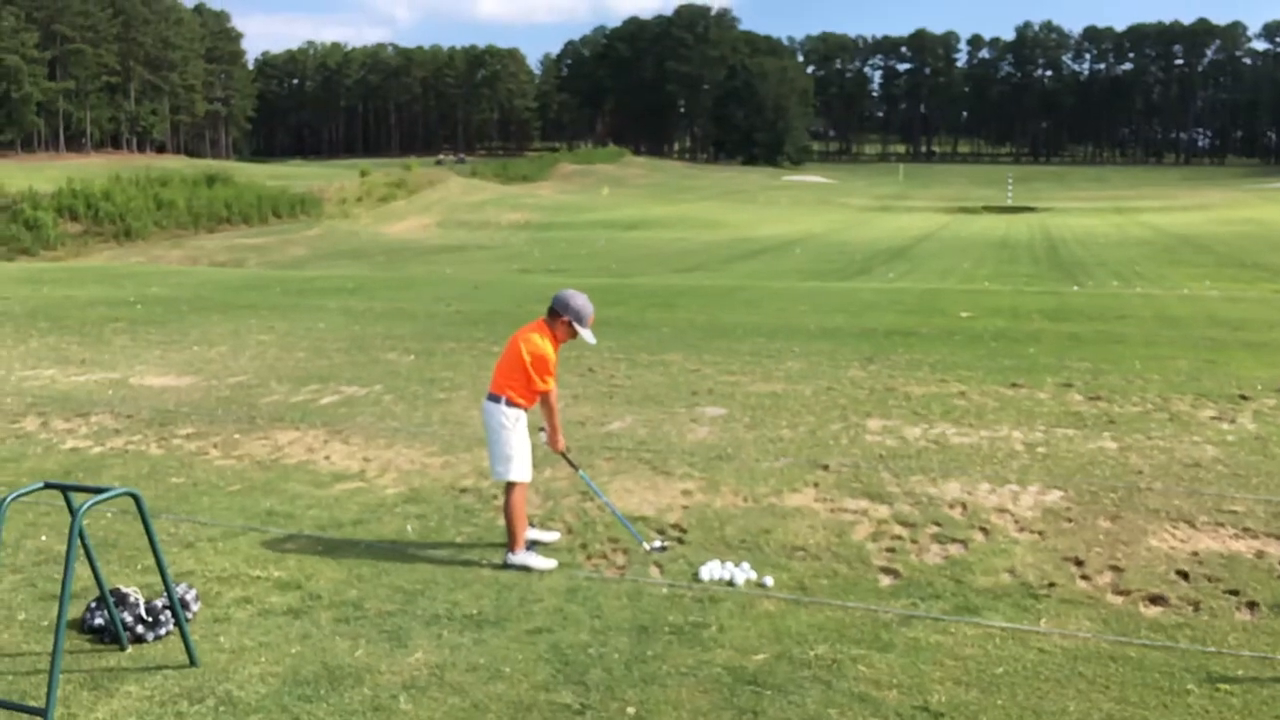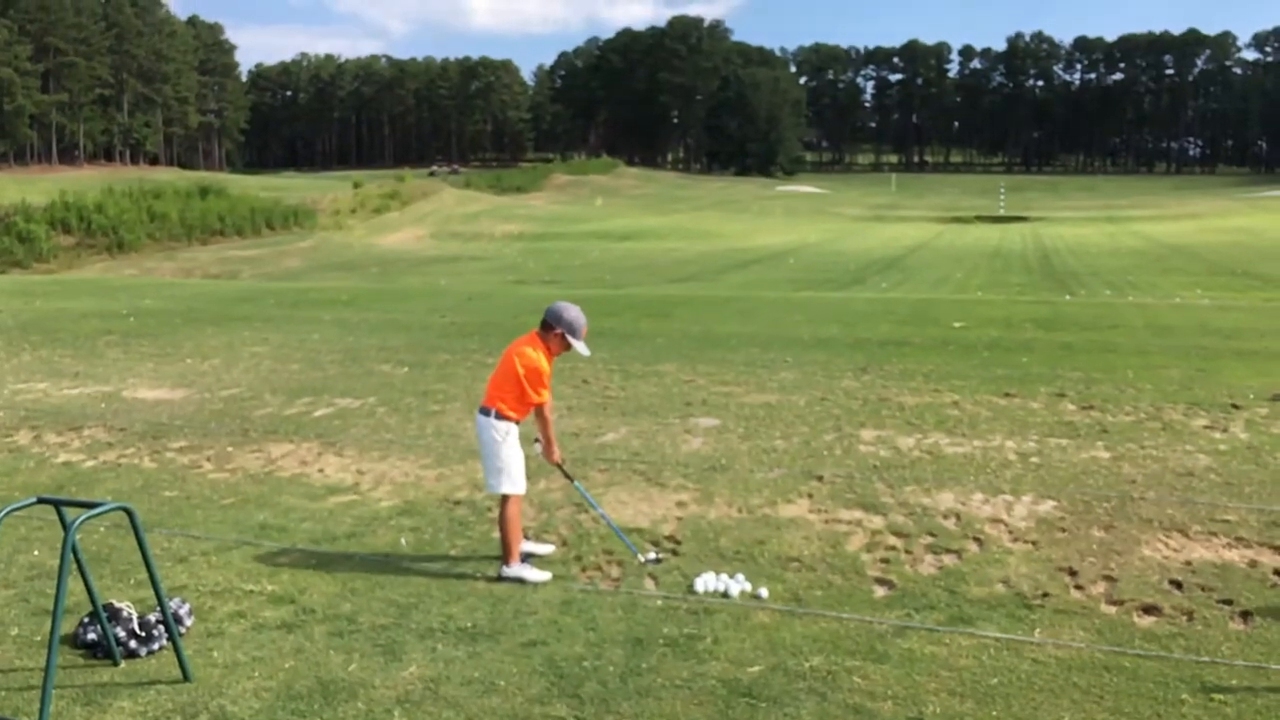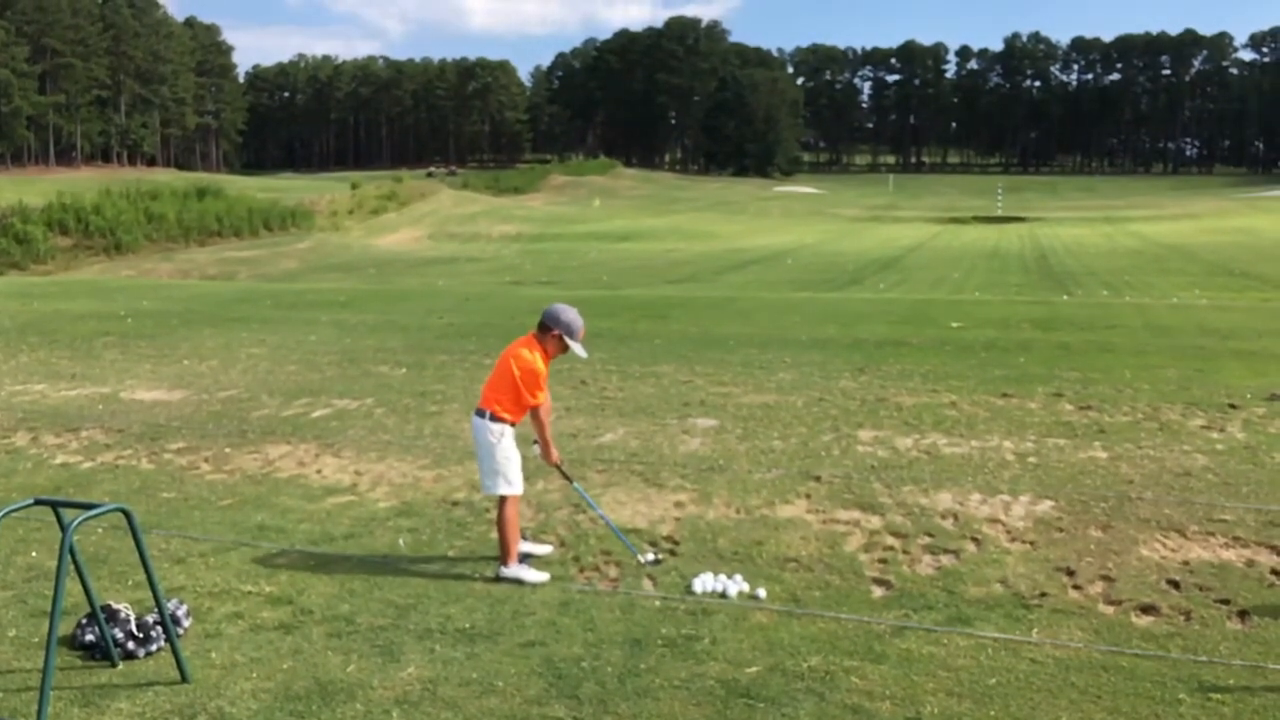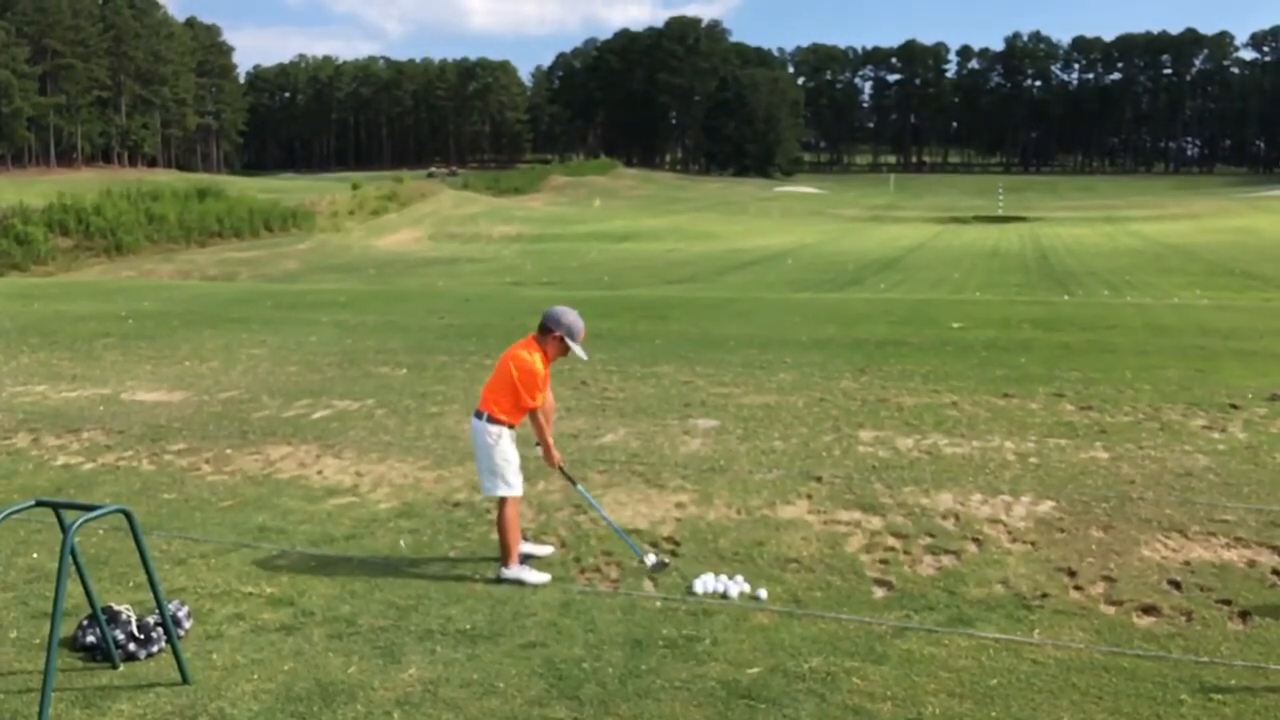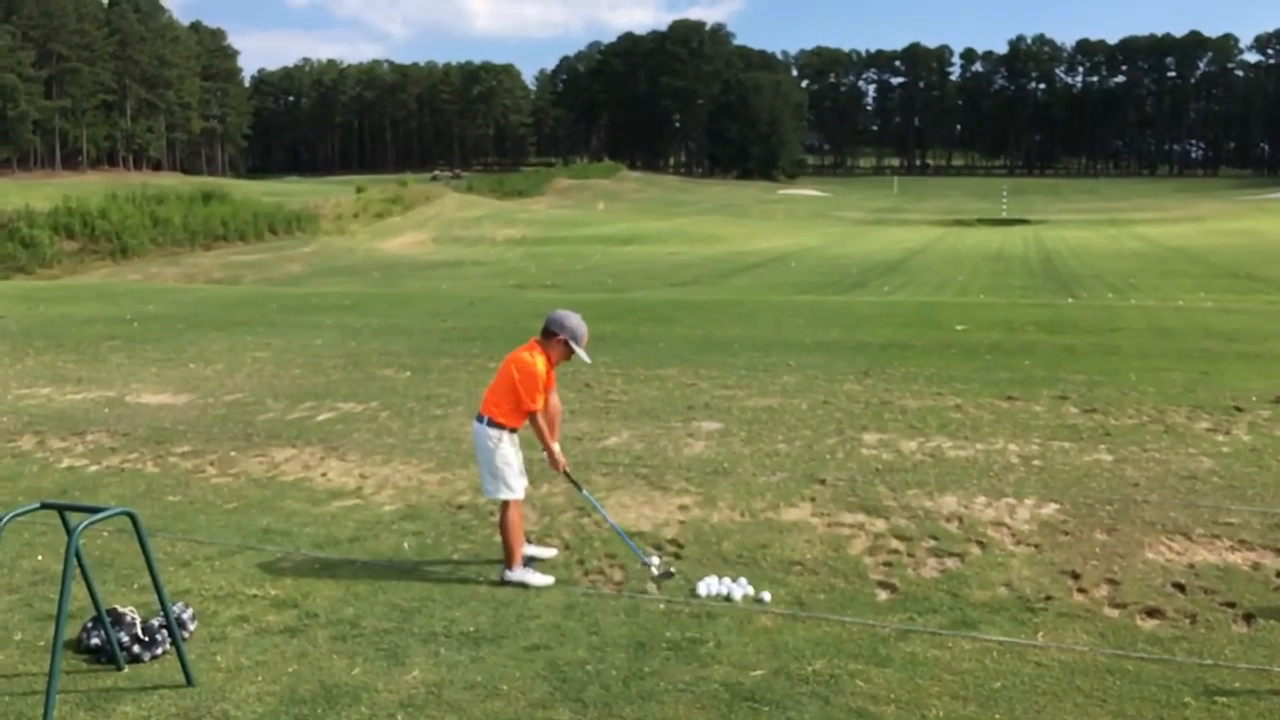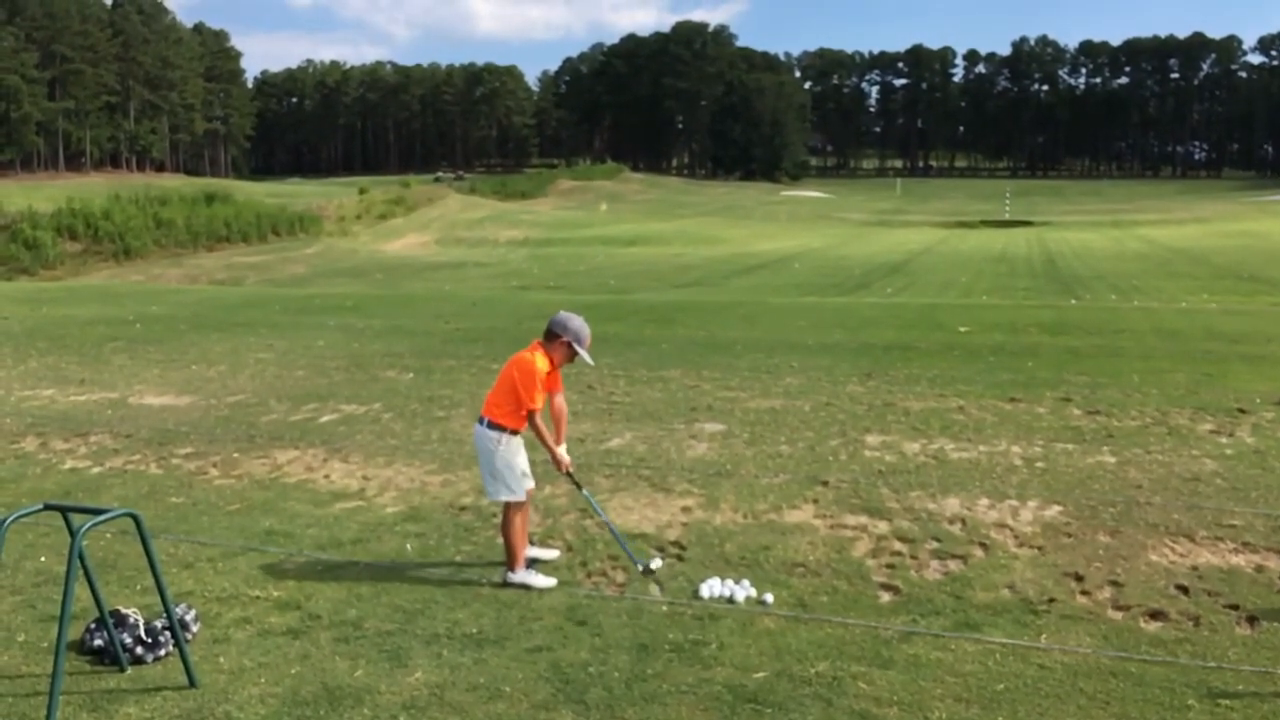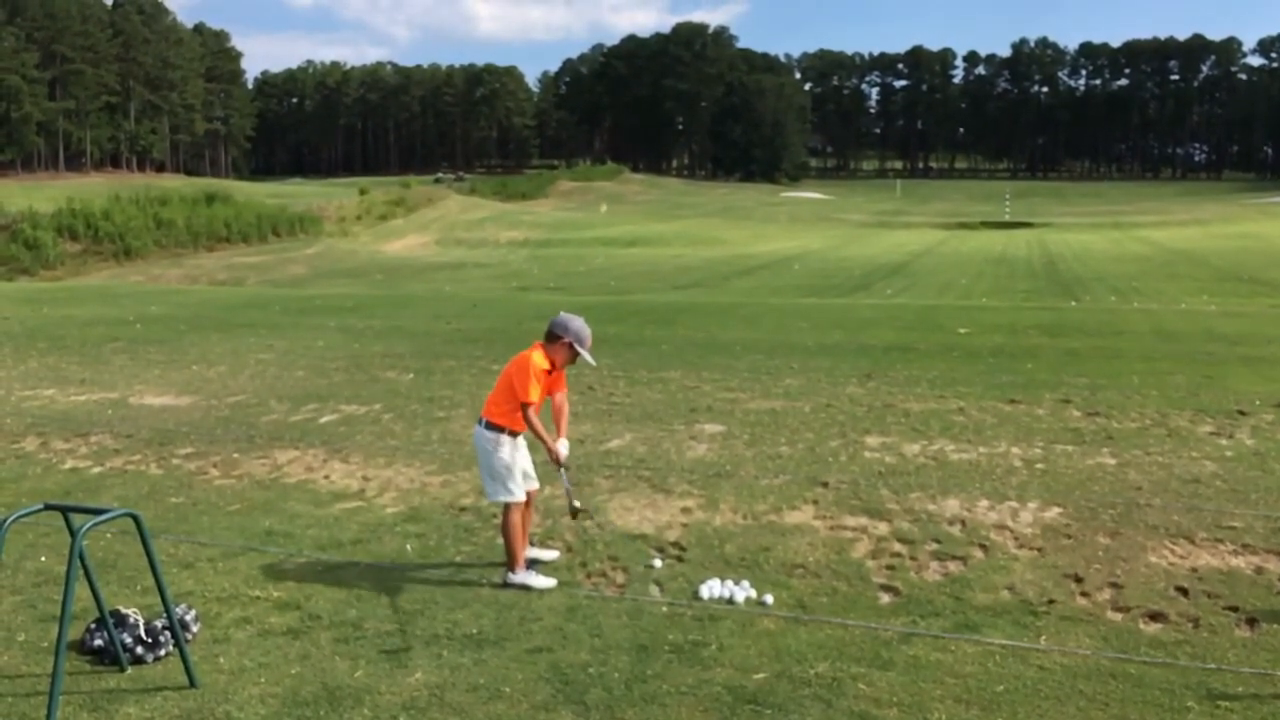
dt=0.7s
person 1, frame 1
left shoulder: (539, 333)
right shoulder: (540, 346)
left elbow: (547, 390)
right elbow: (548, 397)
left wrist: (552, 430)
right wrist: (556, 434)
left hip: (508, 407)
right hip: (507, 410)
left knee: (520, 476)
right knee: (517, 480)
left ankle: (522, 529)
right ankle: (517, 551)
person 1, frame 2
left shoulder: (534, 345)
right shoulder: (534, 358)
left elbow: (543, 401)
right elbow: (542, 410)
left wrist: (547, 441)
right wrist: (550, 446)
left hip: (500, 420)
right hip: (499, 423)
left knee: (515, 488)
right knee: (511, 493)
left ankle: (517, 542)
right ankle: (512, 564)
person 1, frame 3
left shoulder: (533, 348)
right shoulder: (530, 360)
left elbow: (544, 399)
right elbow: (537, 411)
left wrist: (546, 442)
right wrist: (548, 447)
left hip: (498, 422)
right hip: (495, 425)
left knee: (513, 488)
right knee: (509, 493)
left ankle: (515, 542)
right ankle: (510, 564)
person 1, frame 4
left shoulder: (536, 351)
right shoulder: (529, 362)
left elbow: (546, 397)
right elbow: (535, 413)
left wrist: (549, 441)
right wrist: (548, 449)
left hip: (499, 424)
right hip: (494, 427)
left knee: (513, 489)
right knee: (508, 495)
left ankle: (516, 543)
right ankle: (510, 565)
person 1, frame 5
left shoulder: (542, 356)
right shoulder: (531, 364)
left elbow: (552, 400)
right elbow: (535, 417)
left wrist: (555, 445)
right wrist: (552, 453)
left hip: (503, 429)
right hip: (494, 431)
left knee: (518, 490)
right knee: (511, 497)
left ankle: (520, 545)
right ankle: (514, 568)
person 1, frame 6
left shoulder: (549, 360)
right shoulder: (533, 364)
left elbow: (558, 401)
right elbow: (534, 418)
left wrist: (561, 446)
right wrist: (554, 453)
left hip: (509, 433)
right hip: (496, 434)
left knee: (524, 491)
right knee: (514, 500)
left ankle: (523, 547)
right ankle: (516, 570)
person 1, frame 7
left shoulder: (553, 363)
right shoulder: (532, 362)
left elbow: (560, 400)
right elbow: (528, 413)
left wrist: (562, 440)
right wrist: (549, 445)
left hip: (512, 434)
right hip: (495, 435)
left knee: (529, 492)
right knee: (514, 500)
left ankle: (523, 548)
right ankle: (516, 571)
